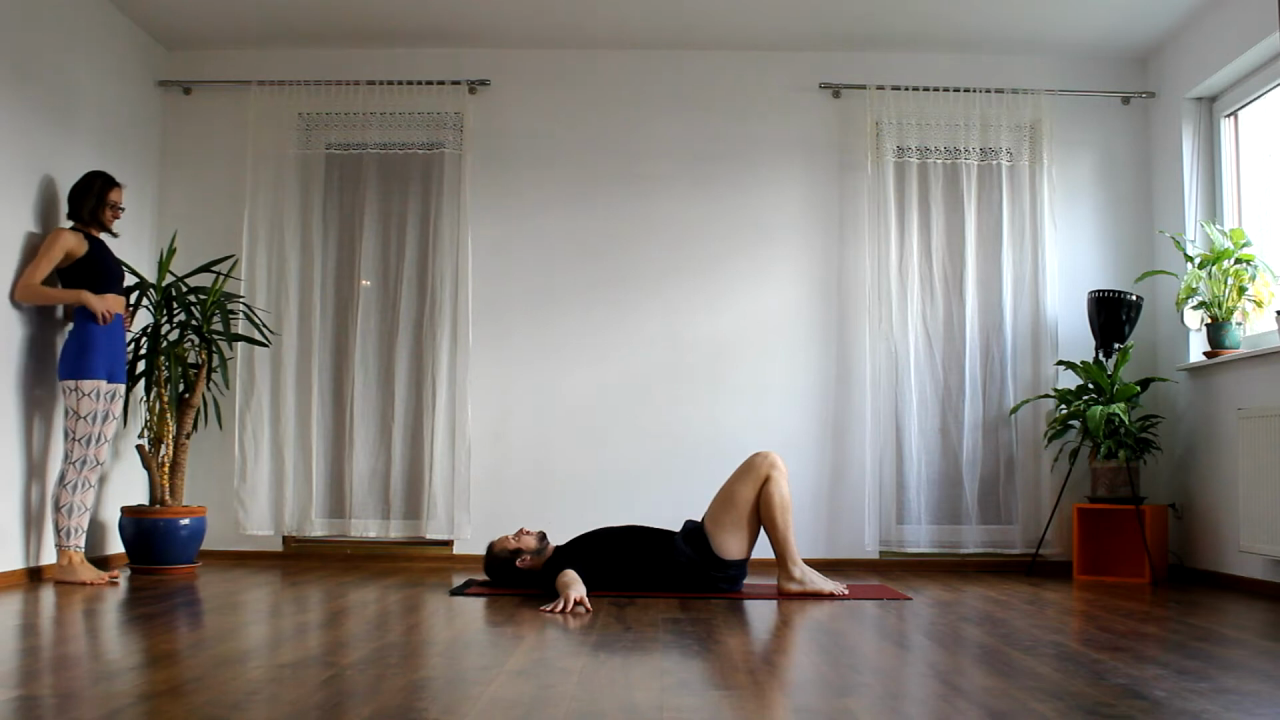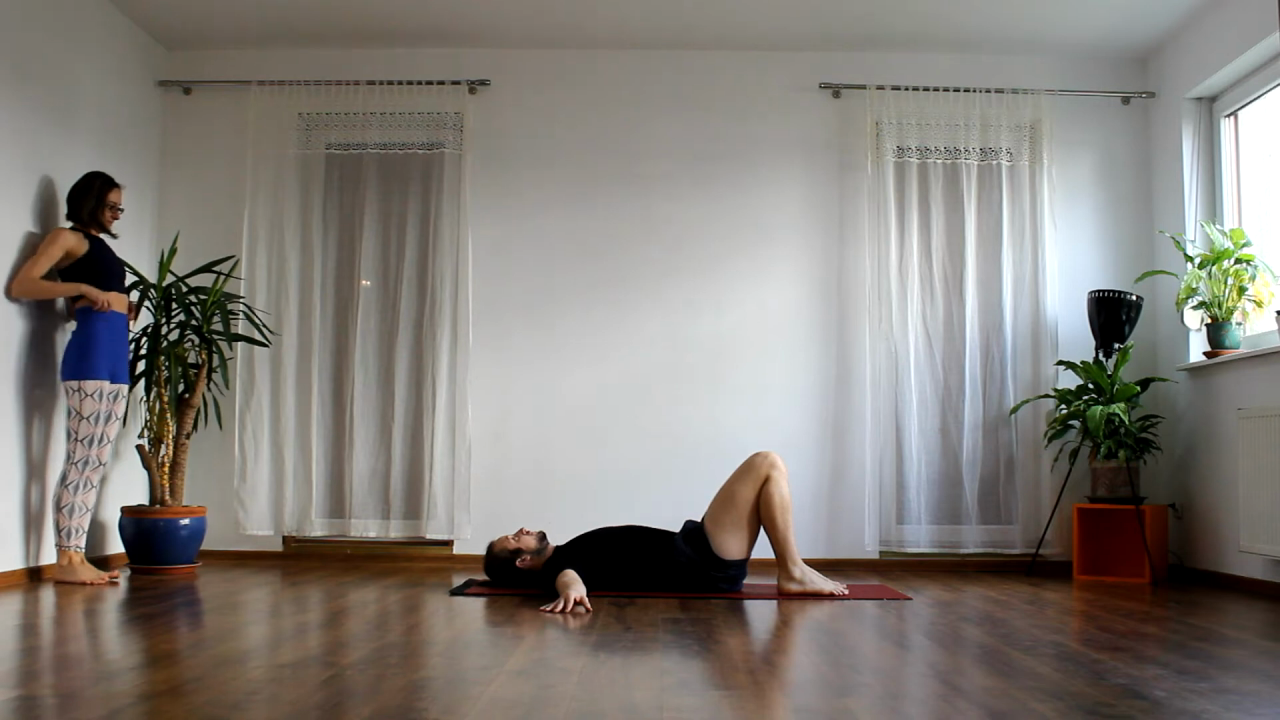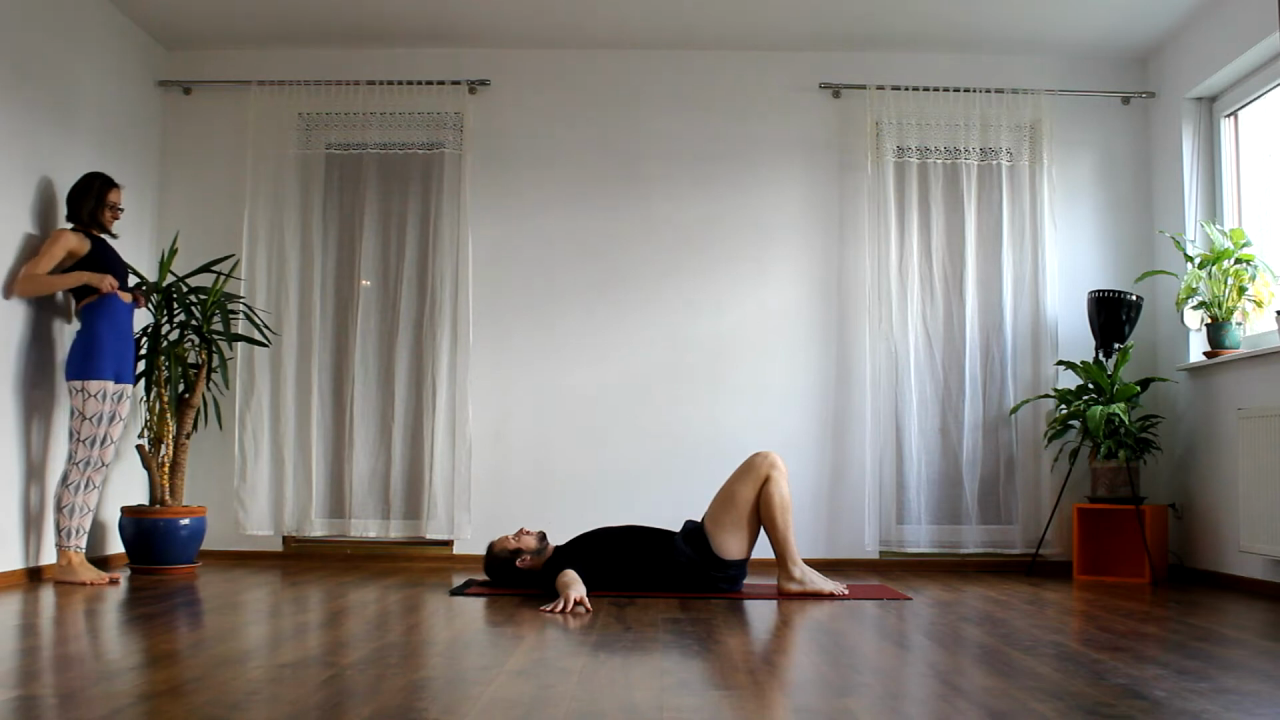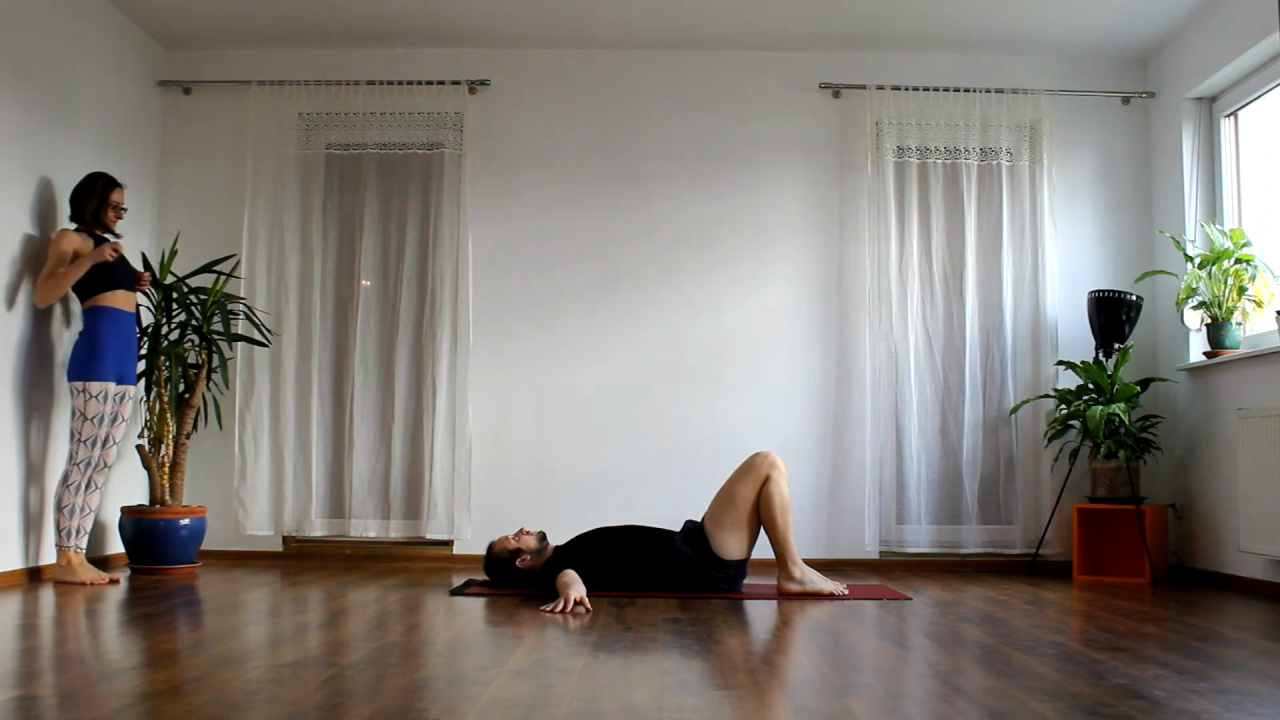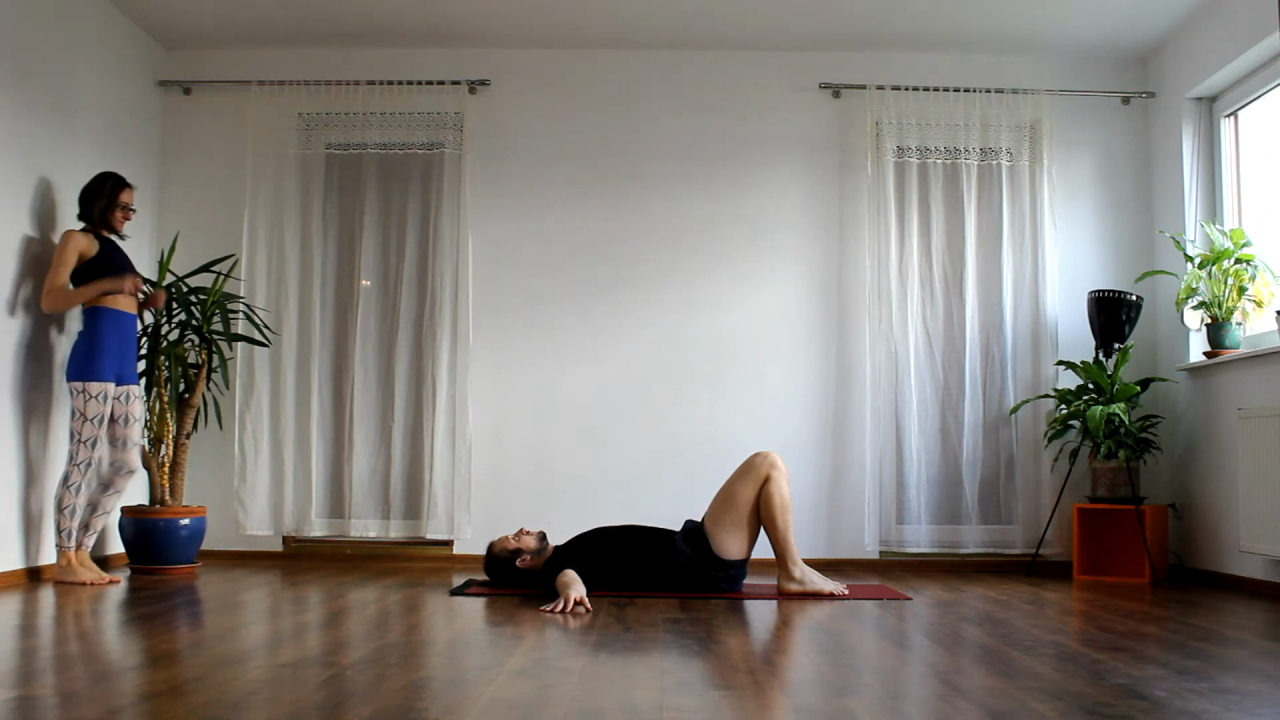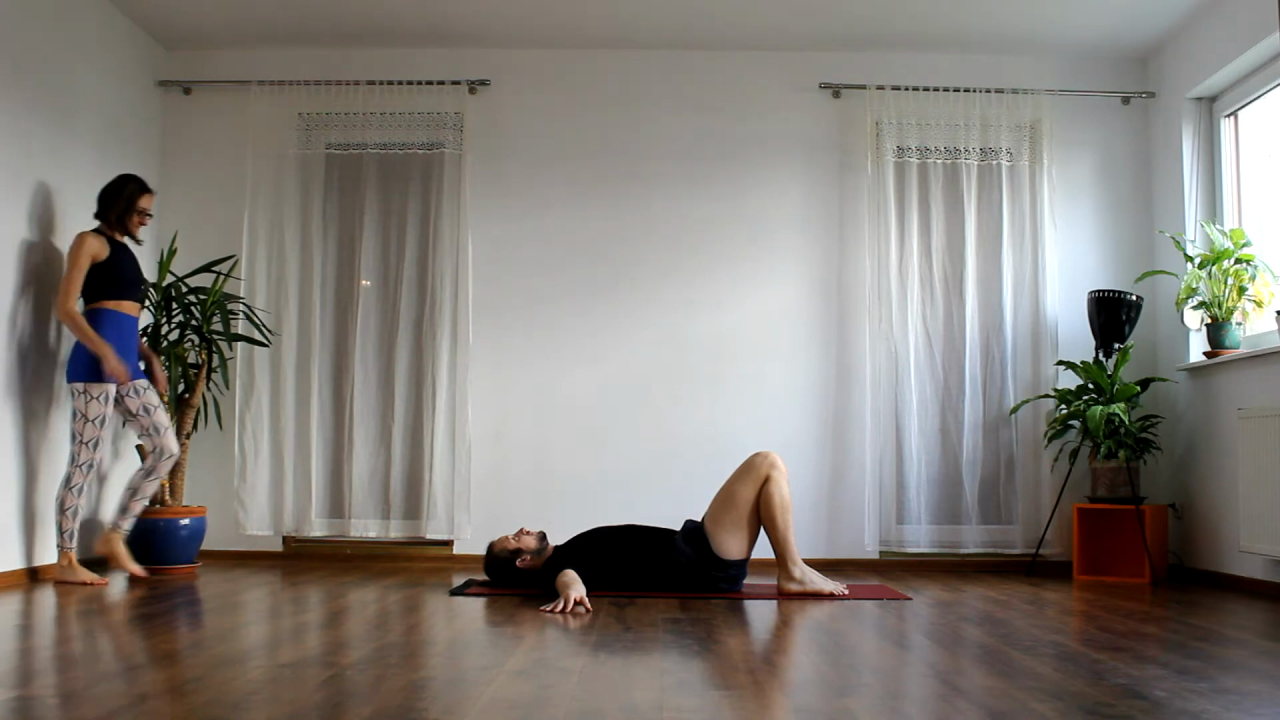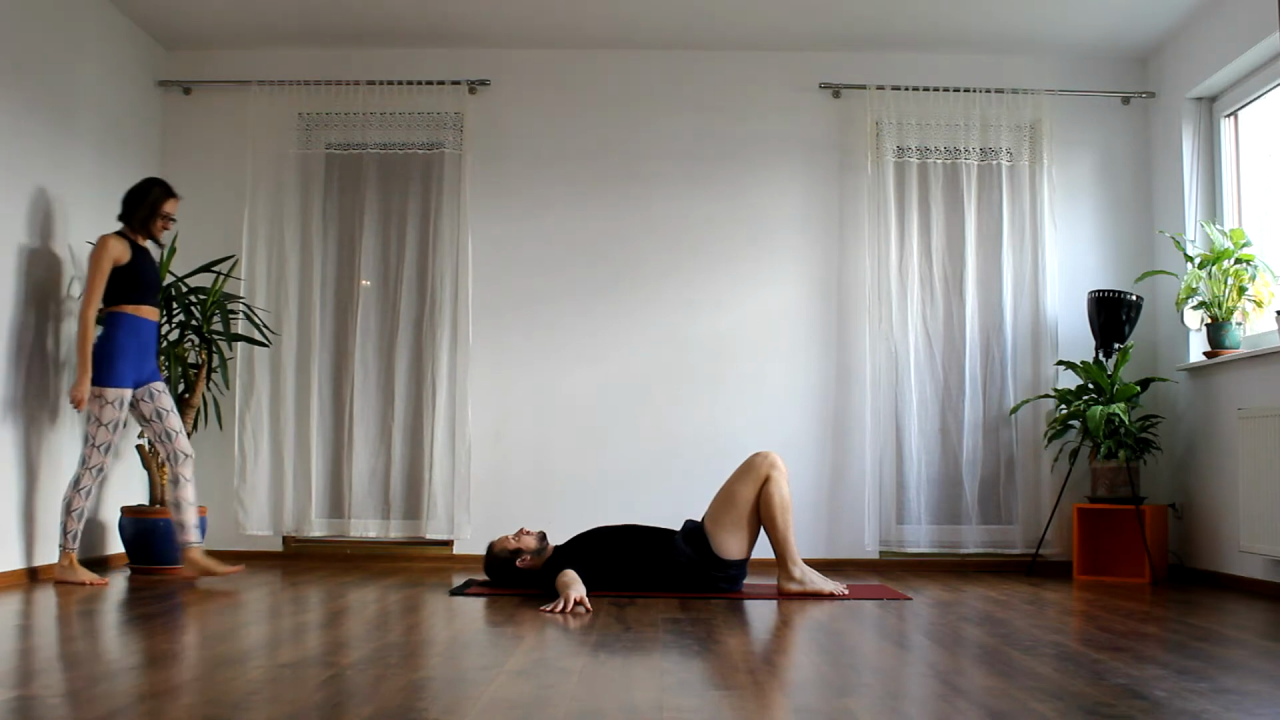
dt=0.2s
person 1, frame 1
left shoulder: (100, 247)
right shoulder: (66, 238)
right elbow: (24, 290)
left wrist: (118, 313)
right wrist: (82, 296)
left hip: (113, 355)
right hip: (88, 351)
left knee: (93, 462)
right knee: (78, 460)
left ankle: (76, 556)
right ankle: (65, 560)
person 1, frame 2
left shoulder: (100, 246)
right shoulder: (67, 238)
right elbow: (20, 286)
left wrist: (122, 308)
right wrist: (82, 287)
left hip: (116, 354)
right hip: (90, 351)
left knee: (96, 463)
right knee: (81, 459)
left ankle: (77, 556)
right ankle: (65, 560)
person 1, frame 3
left shoulder: (102, 246)
right shoulder: (68, 239)
right elbow: (23, 284)
left wrist: (128, 299)
right wrist: (85, 276)
left hip: (121, 356)
right hip: (95, 352)
left knee: (99, 463)
right knee: (82, 460)
left ankle: (77, 556)
right ankle: (65, 560)
person 1, frame 4
left shoulder: (108, 246)
right shoulder: (72, 238)
right elbow: (43, 295)
left wrist: (135, 284)
right wrist: (91, 259)
left hip: (124, 356)
right hip: (97, 353)
left knee: (102, 464)
right knee: (83, 460)
left ankle: (78, 555)
right ankle: (64, 560)
person 1, frame 5
left shoulder: (113, 248)
right shoulder: (77, 240)
right elbow: (50, 301)
left wrist: (146, 300)
right wrist: (106, 284)
left hip: (126, 360)
right hip: (96, 356)
left knee: (126, 464)
right knee: (83, 461)
left ankle: (82, 552)
right ankle: (64, 560)
person 1, frame 6
left shoulder: (124, 251)
right shoulder: (90, 242)
right elbow: (65, 308)
left wrist: (150, 358)
right wrist: (103, 351)
left hip: (128, 366)
right hip: (96, 363)
left knee: (166, 449)
right knee: (86, 461)
left ankle: (114, 538)
right ankle: (66, 560)
person 1, frame 7
left shoulder: (145, 254)
right shoulder: (112, 244)
right elbow: (88, 312)
right wrist: (83, 375)
left hip: (146, 369)
right hip: (116, 362)
left knee: (182, 454)
right knee: (96, 464)
left ankle: (191, 552)
right ankle: (67, 561)
person 2, frame 1
left shoulder: (561, 556)
right shoulder: (555, 567)
right elbow: (569, 577)
right wrist: (570, 589)
left hip: (695, 555)
right hip: (704, 566)
left knee: (764, 471)
right knee: (767, 464)
left ankle: (793, 571)
right ankle: (793, 573)
person 2, frame 2
left shoulder: (560, 557)
right shoulder: (555, 567)
right elbow: (568, 577)
right wrist: (571, 590)
left hip: (694, 555)
right hip: (704, 566)
left knee: (765, 469)
right knee: (767, 464)
left ankle: (793, 571)
right ankle: (793, 574)
person 2, frame 3
left shoulder: (559, 557)
right shoulder: (555, 567)
right elbow: (569, 577)
right wrist: (571, 589)
left hip: (694, 555)
right hip: (704, 566)
left knee: (764, 470)
right knee: (767, 464)
left ankle: (793, 571)
right ankle: (792, 574)
person 2, frame 4
left shoulder: (560, 557)
right shoulder: (555, 568)
right elbow: (570, 577)
right wrist: (570, 589)
left hip: (694, 555)
right hip: (705, 567)
left knee: (765, 471)
right knee: (767, 464)
left ankle: (793, 571)
right ankle: (792, 573)
person 2, frame 5
left shoulder: (560, 556)
right shoulder: (555, 567)
right elbow: (568, 577)
right wrist: (570, 589)
left hip: (694, 554)
right hip: (704, 566)
left knee: (764, 470)
right knee: (767, 464)
left ankle: (793, 570)
right ankle: (792, 573)
person 2, frame 6
left shoulder: (560, 556)
right shoulder: (555, 567)
right elbow: (568, 577)
right wrist: (570, 590)
left hip: (694, 554)
right hip: (705, 566)
left knee: (765, 470)
right knee: (767, 464)
left ankle: (792, 571)
right ankle: (793, 573)
person 2, frame 7
left shoulder: (560, 557)
right shoulder: (555, 567)
right elbow: (568, 577)
right wrist: (571, 589)
left hip: (694, 556)
right hip: (705, 566)
left knee: (764, 470)
right knee: (767, 464)
left ankle: (793, 571)
right ankle: (792, 573)
